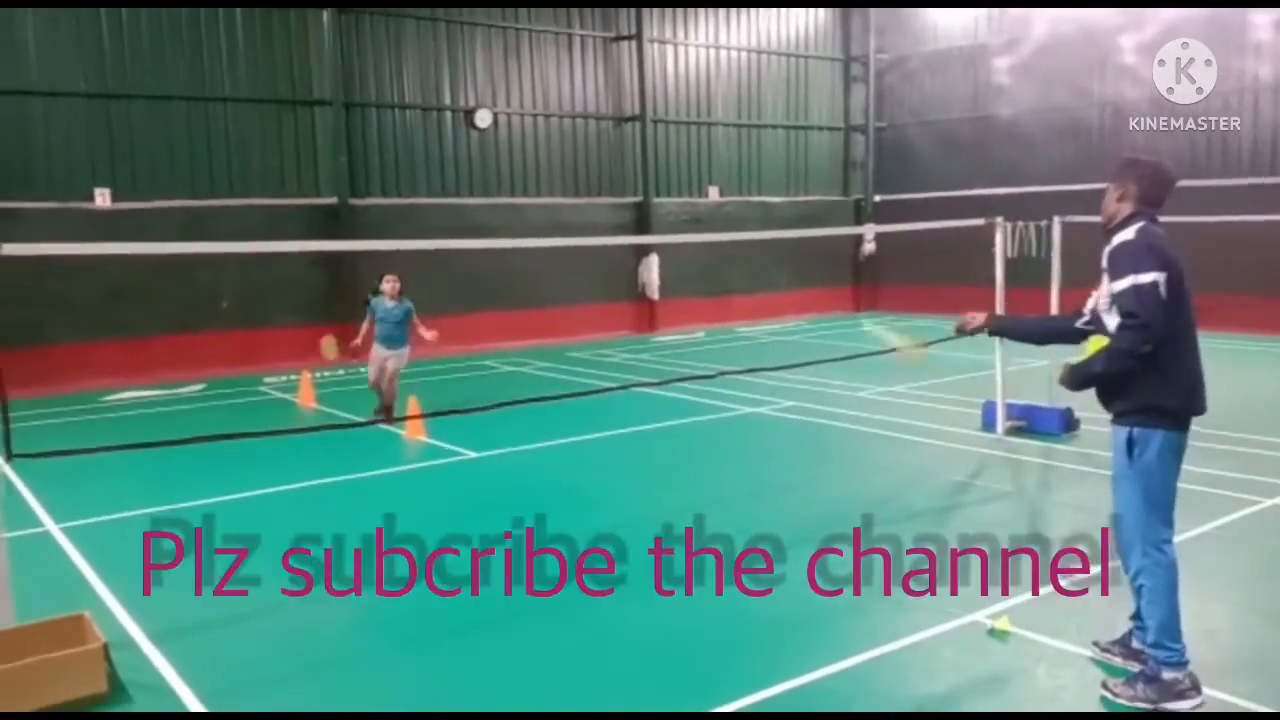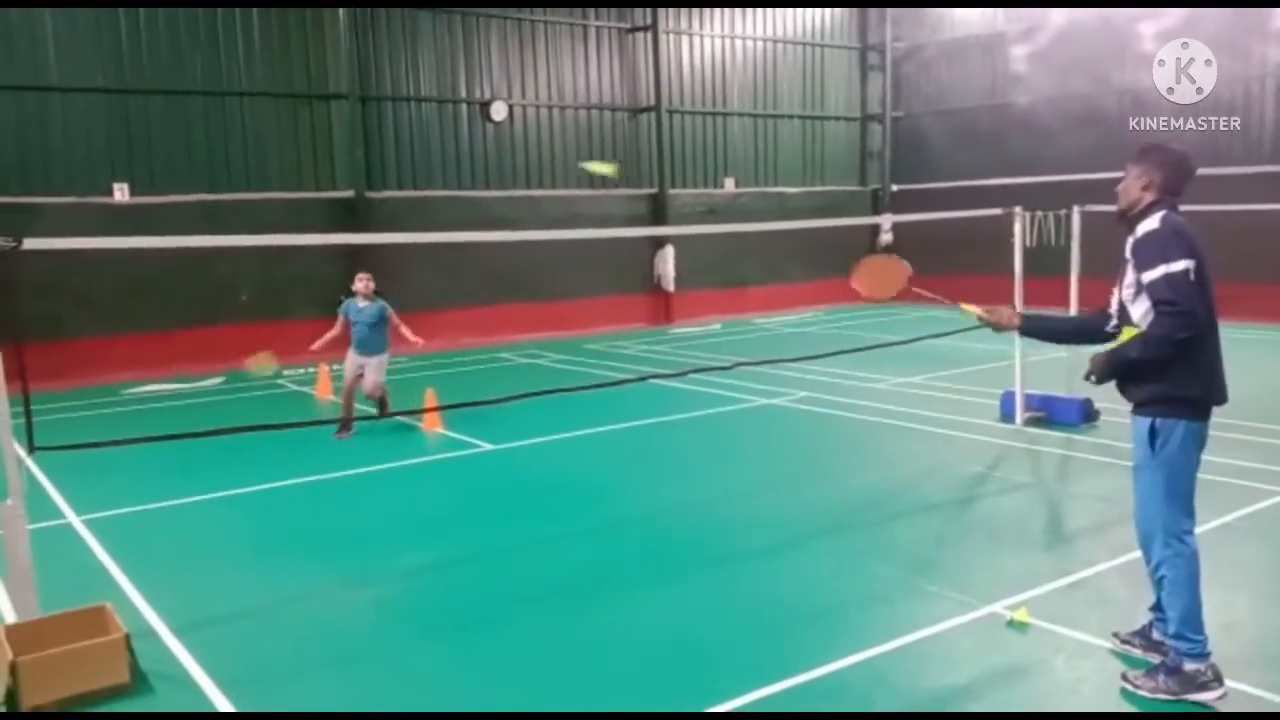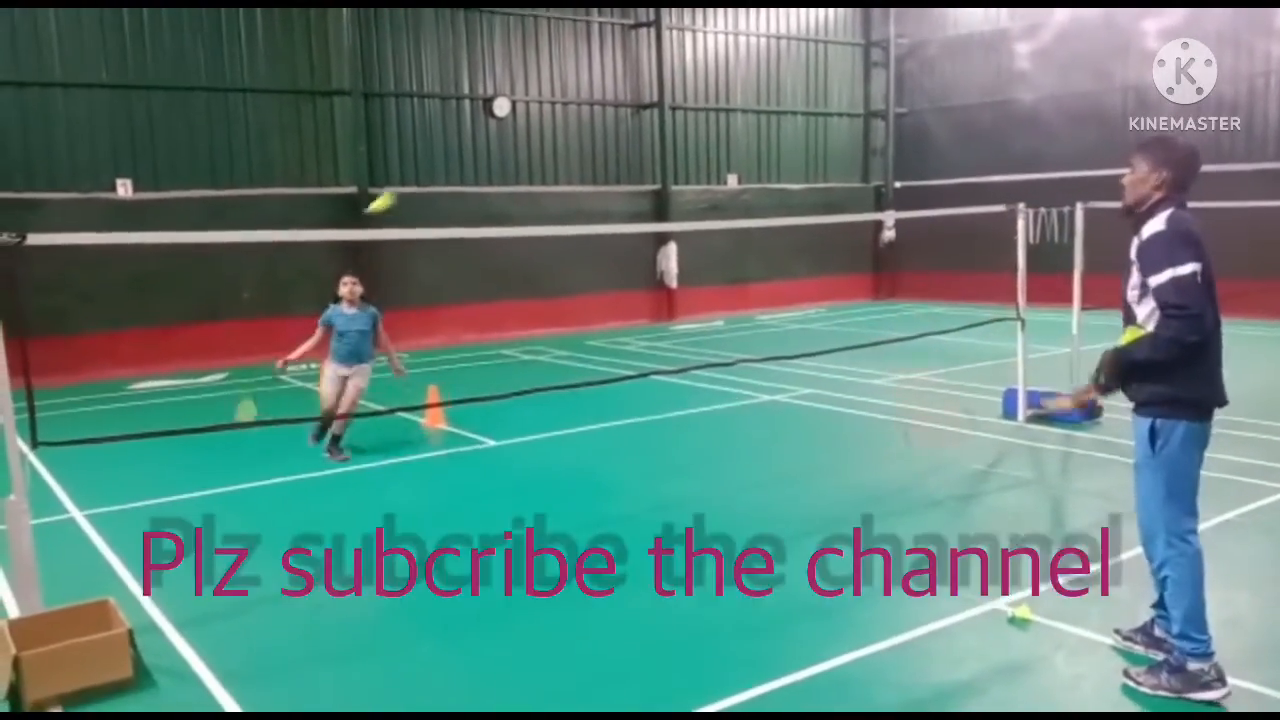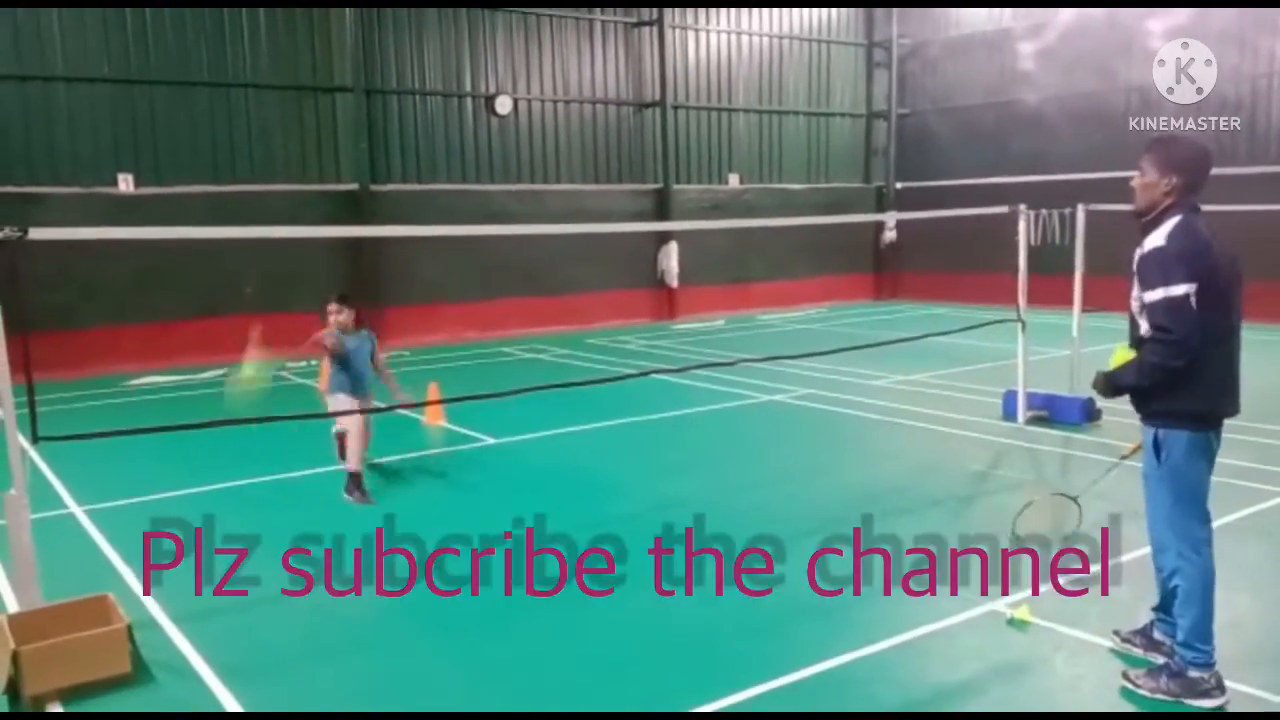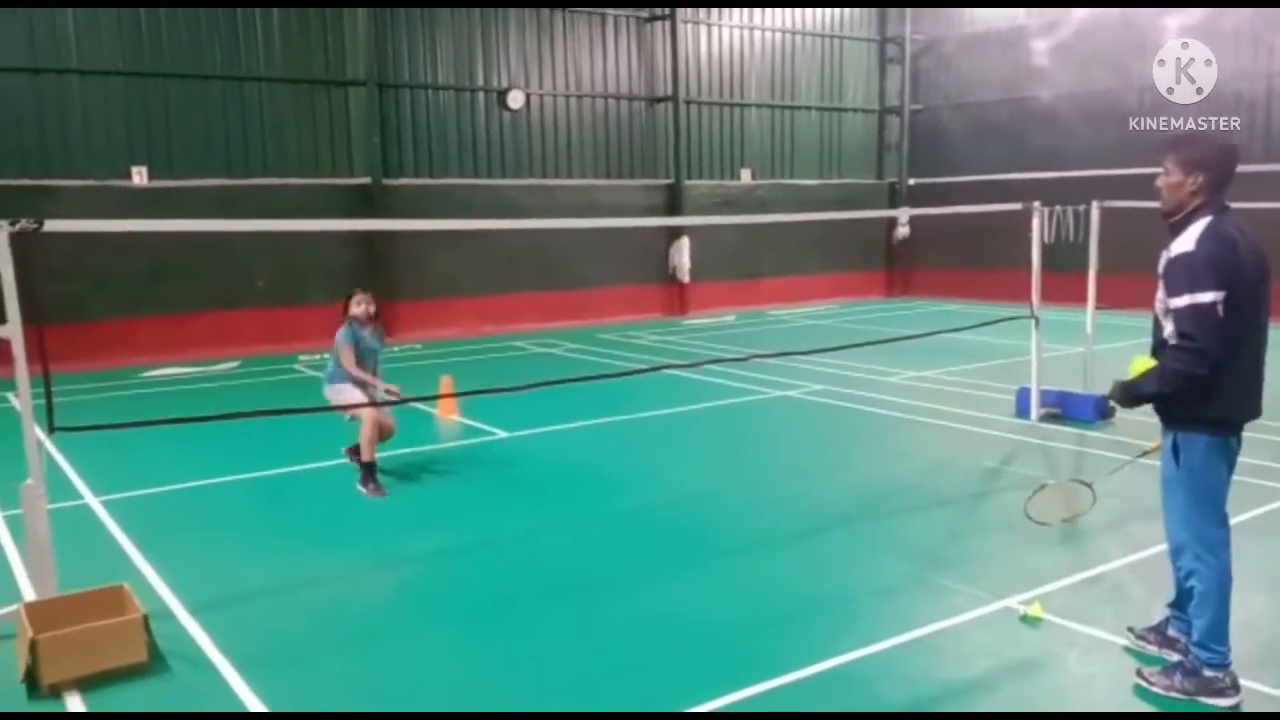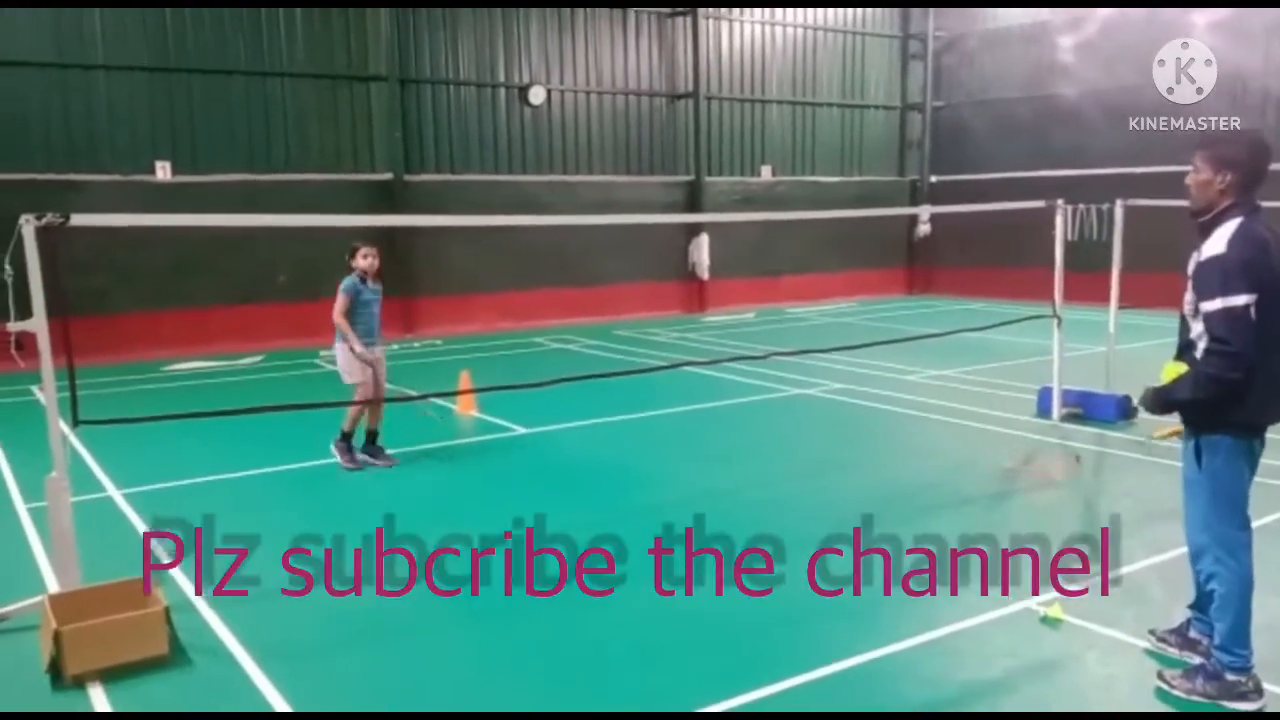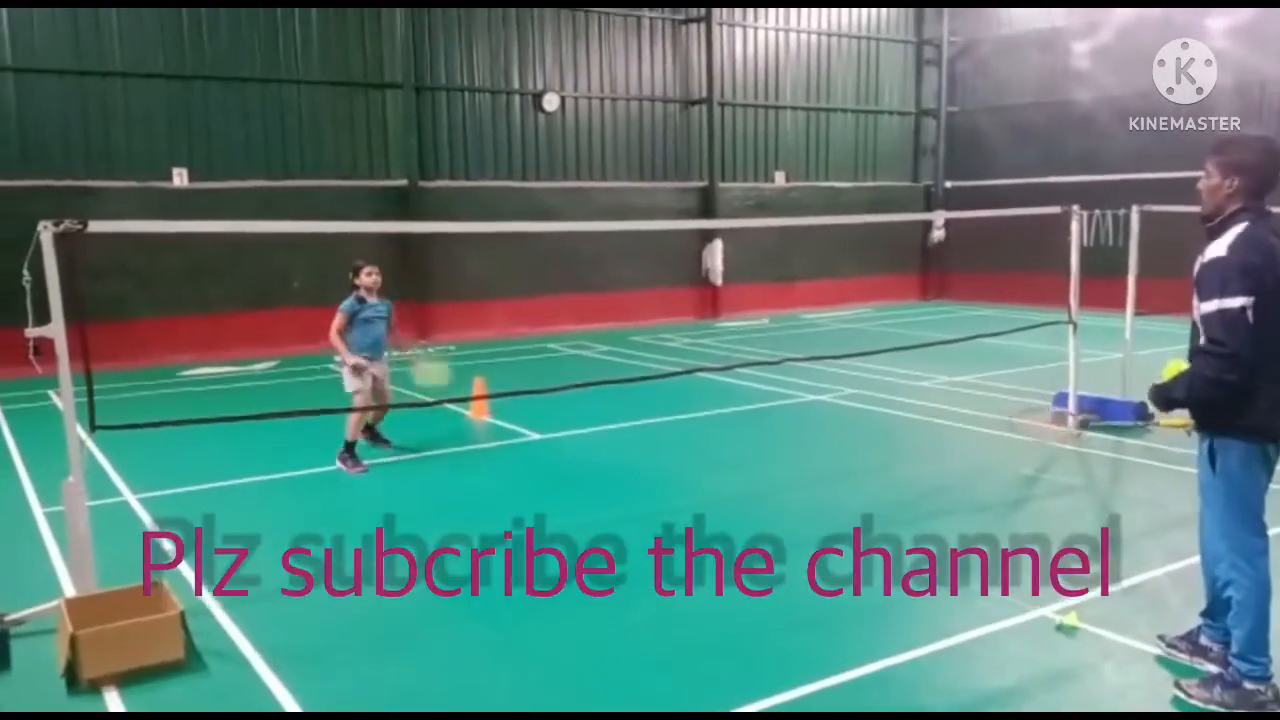
dt=0.3s
person 1, frame 1
left shoulder: (1133, 245)
right shoulder: (1141, 247)
left elbow: (1141, 334)
right elbow: (1079, 325)
left wrist: (1082, 374)
right wrist: (994, 323)
left hip: (1148, 413)
right hip: (1154, 410)
left knee: (1144, 538)
right knee: (1139, 532)
left ankle: (1169, 672)
right ankle: (1146, 636)
person 1, frame 2
left shoulder: (1159, 234)
right shoulder: (1152, 238)
left elbow: (1178, 322)
right elbow: (1112, 323)
left wrist: (1115, 361)
right wrist: (1025, 322)
left hip: (1170, 405)
right hip: (1167, 402)
left knee: (1166, 529)
right knee: (1159, 525)
left ankle: (1192, 664)
right ankle: (1167, 627)
person 1, frame 3
left shoulder: (1163, 235)
right shoulder: (1163, 235)
left elbow: (1186, 327)
left wrist: (1120, 360)
right wrist: (1105, 380)
left hip: (1171, 405)
right hip: (1172, 401)
left knee: (1168, 528)
right knee: (1164, 524)
left ankle: (1194, 663)
right ankle: (1168, 624)
person 1, frame 4
left shoulder: (1166, 247)
right shoulder: (1200, 240)
left elbow: (1170, 346)
left wrist: (1117, 380)
left hip: (1178, 414)
right hip: (1199, 406)
left knee: (1181, 535)
right knee: (1174, 531)
left ankle: (1194, 669)
right ankle: (1168, 628)
person 1, frame 5
left shoulder: (1196, 250)
right shoulder: (1233, 239)
left elbow: (1194, 352)
left wrist: (1136, 389)
left hip: (1199, 416)
right hip: (1221, 407)
left knee: (1197, 534)
right knee: (1192, 529)
left ankle: (1209, 667)
right ankle: (1183, 625)
person 1, frame 6
left shoulder: (1227, 250)
left elbow: (1226, 357)
left wrist: (1169, 396)
right wrist: (1186, 396)
left hip: (1224, 419)
left knee: (1219, 536)
right knee: (1210, 530)
left ankle: (1232, 670)
right ankle: (1204, 628)
person 1, frame 7
left shoulder: (1230, 254)
left elbow: (1224, 359)
left wrist: (1171, 393)
right wrist: (1193, 397)
right knee: (1225, 535)
right ankle: (1217, 635)
person 2, frame 1
left shoulder: (406, 306)
right shoulder: (375, 303)
left elbow: (416, 325)
right elbow: (368, 321)
left wrist: (426, 334)
right wrist: (360, 337)
left hip: (399, 349)
right hip: (379, 347)
left knee: (389, 379)
right knee: (373, 381)
left ankle: (388, 410)
right ankle: (383, 403)
person 2, frame 2
left shoulder: (381, 306)
right shoulder: (348, 305)
left elbow: (399, 325)
right elbow: (338, 328)
left wrist: (412, 338)
right wrist: (320, 343)
left hip: (377, 355)
right hip: (356, 353)
left knee: (371, 391)
right knee: (347, 389)
left ankle: (381, 394)
right ankle: (346, 424)
person 2, frame 3
left shoulder: (371, 313)
right shoulder: (331, 313)
left elbow: (381, 339)
right elbow: (315, 340)
left wrist: (394, 361)
right wrist: (291, 357)
left hip: (360, 366)
right hip: (336, 364)
left knee: (348, 405)
right knee: (329, 406)
left ankle: (334, 444)
right ankle: (324, 424)
person 2, frame 4
left shoulder: (367, 336)
right shoulder: (332, 336)
left elbow: (380, 367)
right elbow: (330, 345)
left wrist: (397, 391)
right wrist: (326, 338)
left hip: (363, 396)
right hip: (340, 395)
left knee: (361, 438)
right knee: (356, 428)
left ankle: (342, 432)
right ankle: (354, 484)
person 2, frame 5
left shoulder: (378, 334)
right shoulder: (347, 332)
right elbow: (350, 367)
left wrist: (377, 389)
right wrist: (379, 384)
left hip: (364, 386)
right hip: (340, 385)
left knee: (387, 427)
right knee: (370, 417)
left ankle: (357, 450)
right ankle: (367, 476)
person 2, frame 6
left shoulder: (377, 286)
right shoulder: (350, 284)
right elbow: (338, 316)
left wrist: (378, 345)
right wrist: (355, 343)
left hip: (373, 347)
right hip: (351, 347)
left knee: (378, 397)
right knee: (365, 395)
left ankle: (370, 446)
right ankle: (343, 443)
person 2, frame 7
left shoulder: (385, 304)
right shoulder: (352, 304)
left elbow: (391, 329)
right elbow: (333, 333)
right wrist: (348, 357)
left hip: (378, 360)
right hip: (356, 362)
left knee: (384, 403)
right knee: (362, 403)
left ankle: (368, 428)
right ankle: (346, 453)
